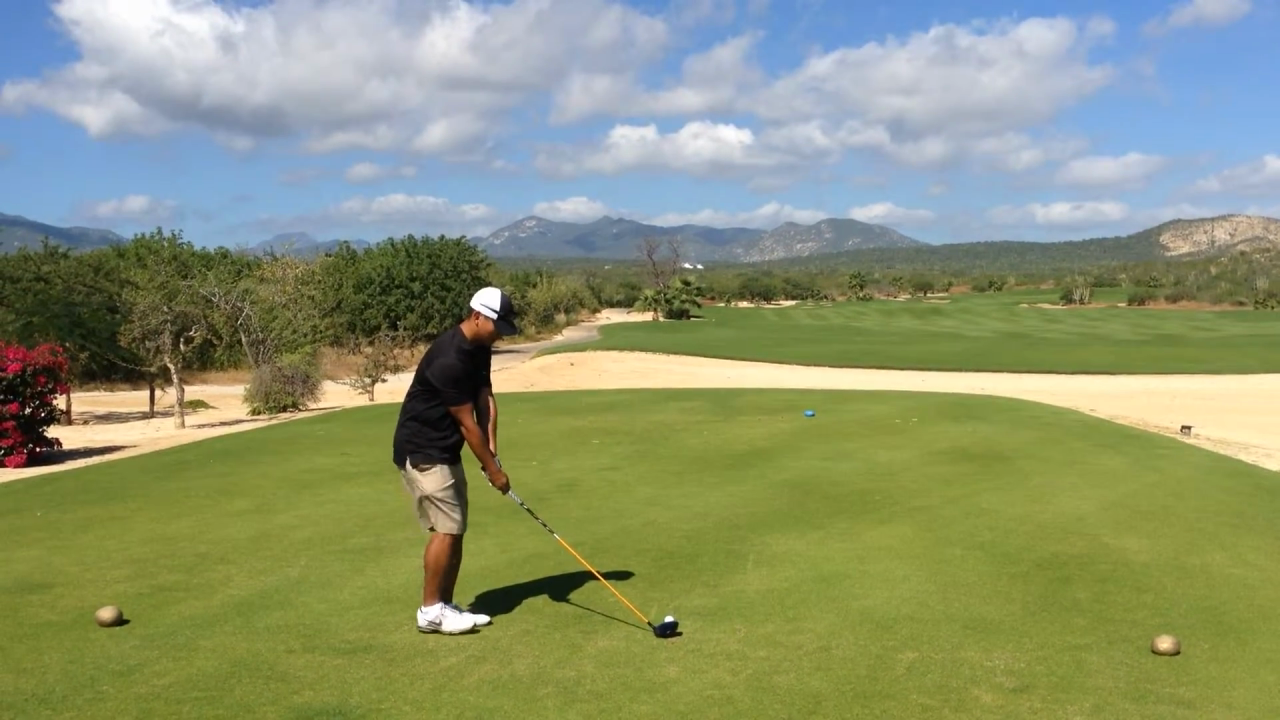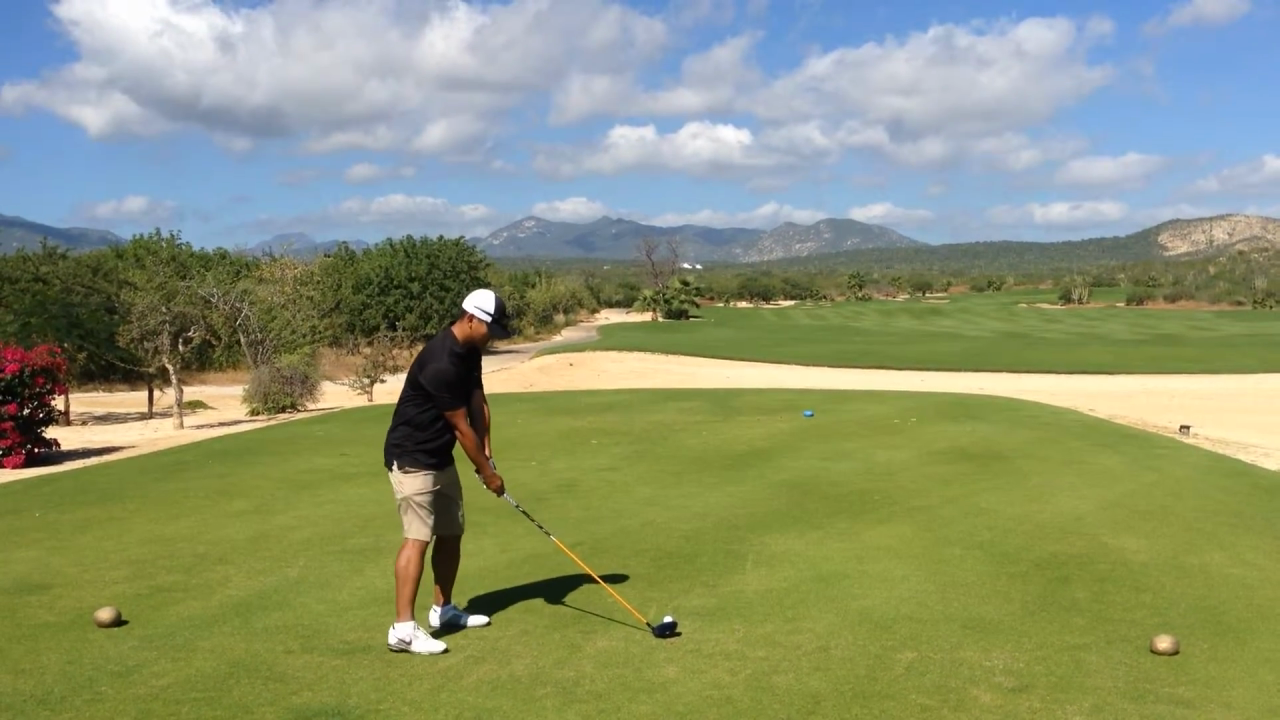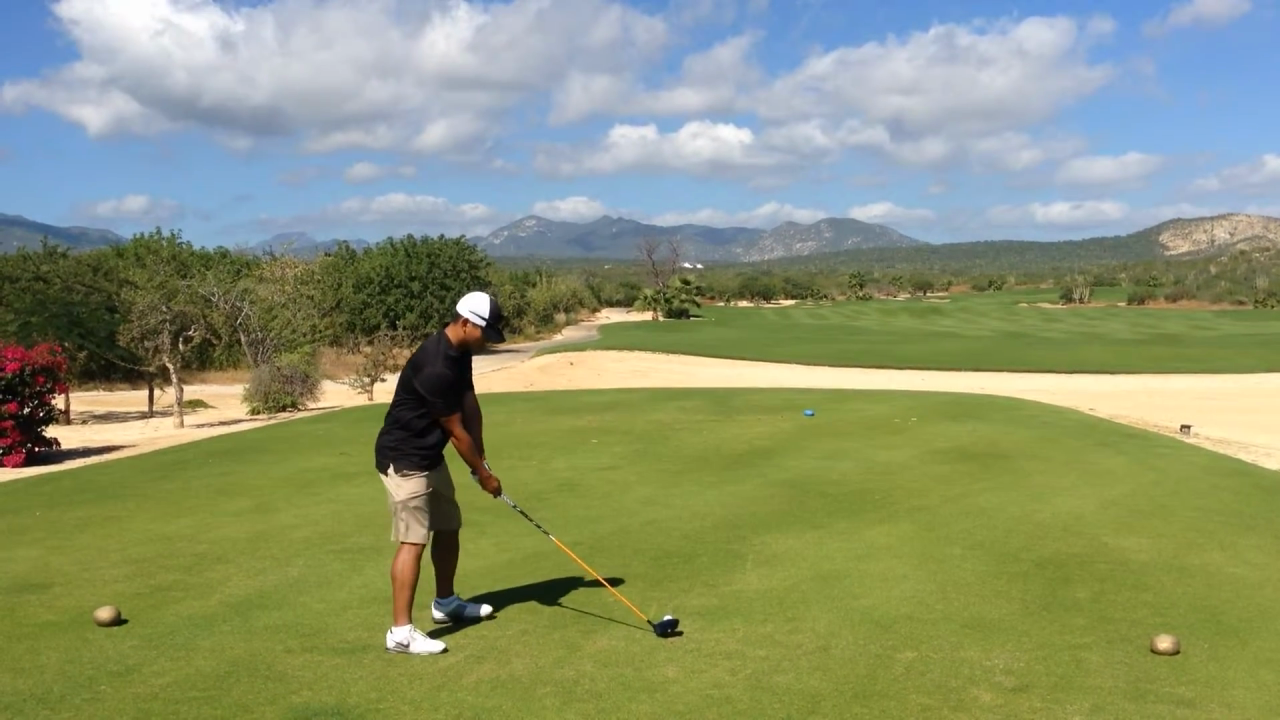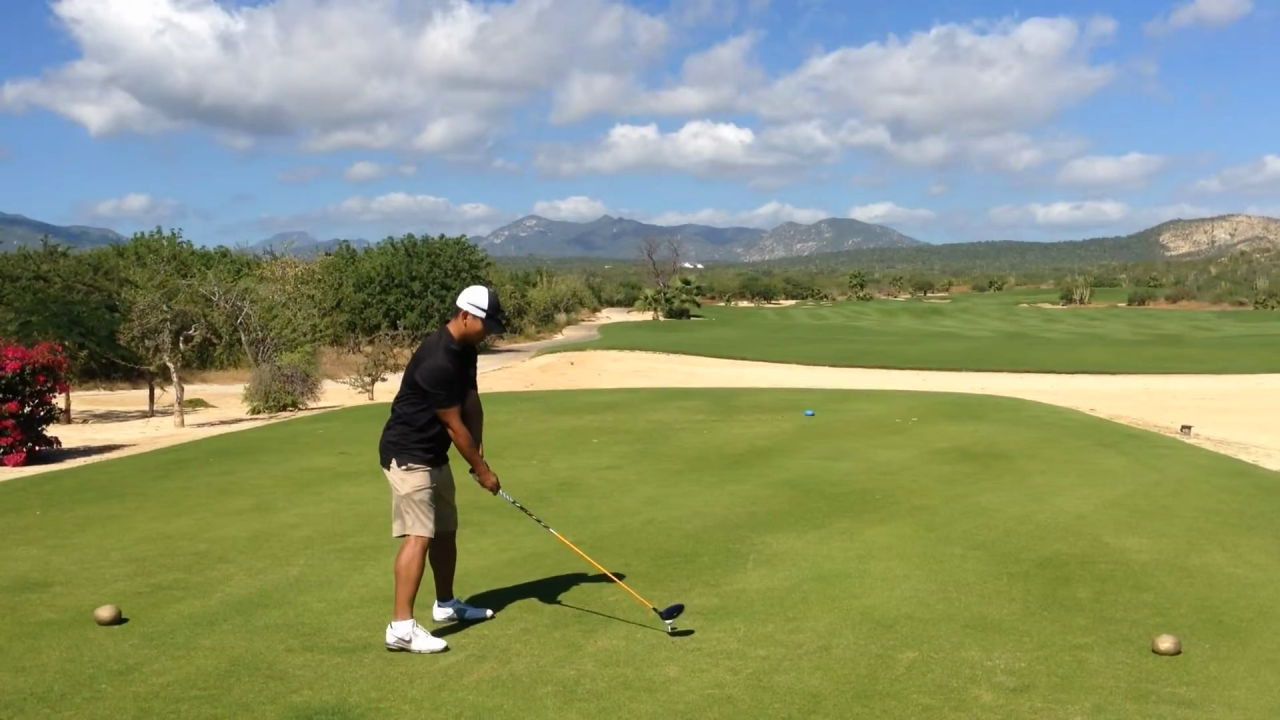
dt=0.3s
person 1, frame 1
left shoulder: (479, 349)
right shoulder: (448, 359)
left elbow: (485, 400)
right elbow: (466, 422)
left wrist: (493, 452)
right wrist: (491, 469)
left hip: (446, 452)
right hip: (421, 452)
left knee: (455, 529)
right knee: (446, 528)
left ankle: (446, 605)
right ankle: (430, 609)
person 1, frame 2
left shoulder: (469, 351)
right shoulder: (440, 362)
left elbow: (478, 402)
right elbow: (461, 425)
left wrist: (487, 455)
right wrist: (487, 472)
left hip: (439, 456)
right hip: (411, 458)
left knee: (451, 533)
right knee: (417, 538)
left ankle: (443, 609)
right ankle: (403, 628)
person 1, frame 3
left shoulder: (460, 352)
right shoulder: (435, 367)
left elbow: (469, 404)
right elbow: (456, 430)
left wrist: (482, 459)
right wrist: (483, 474)
left hip: (429, 456)
right hip: (403, 459)
left knee: (448, 528)
right knee: (413, 541)
left ankle: (445, 602)
right ankle: (401, 631)
person 1, frame 4
left shoulder: (465, 350)
right shoulder: (436, 360)
left elbow: (472, 404)
right elbow: (454, 425)
left wrist: (479, 455)
right wrist: (482, 470)
left hip: (433, 454)
right hip: (407, 455)
left knee: (445, 531)
right knee: (418, 535)
left ankle: (446, 604)
right ankle: (401, 626)
